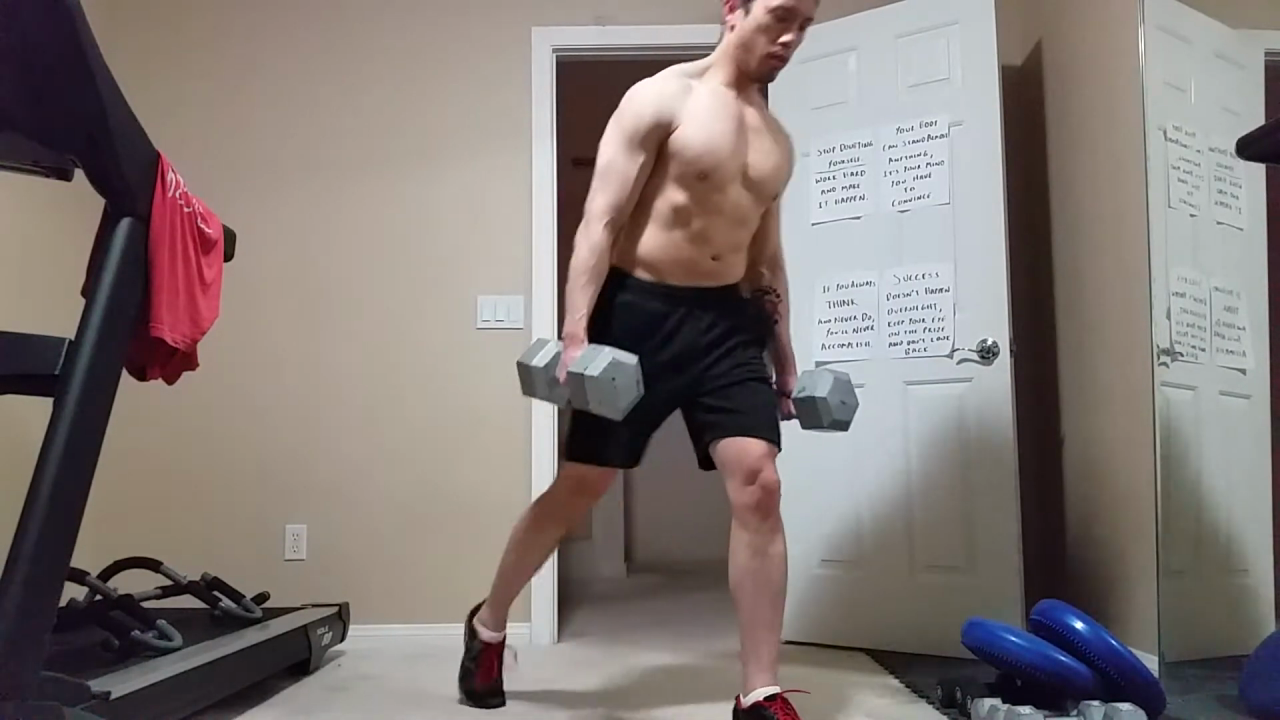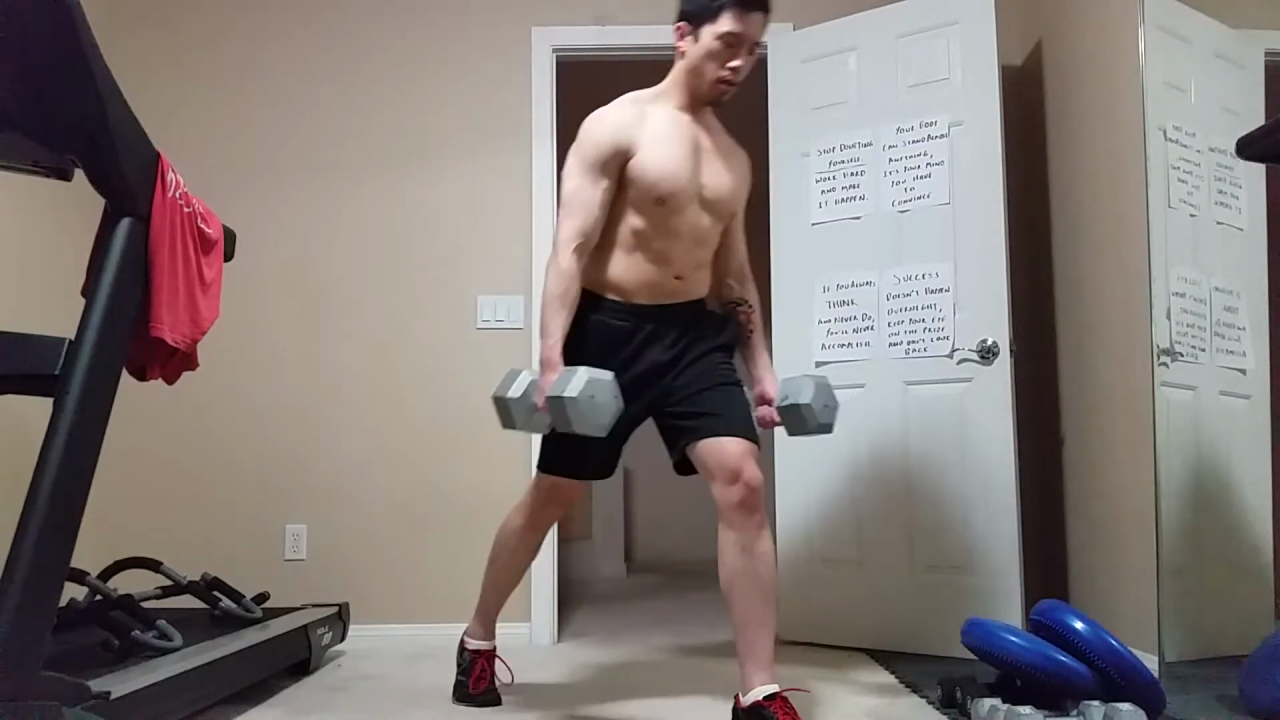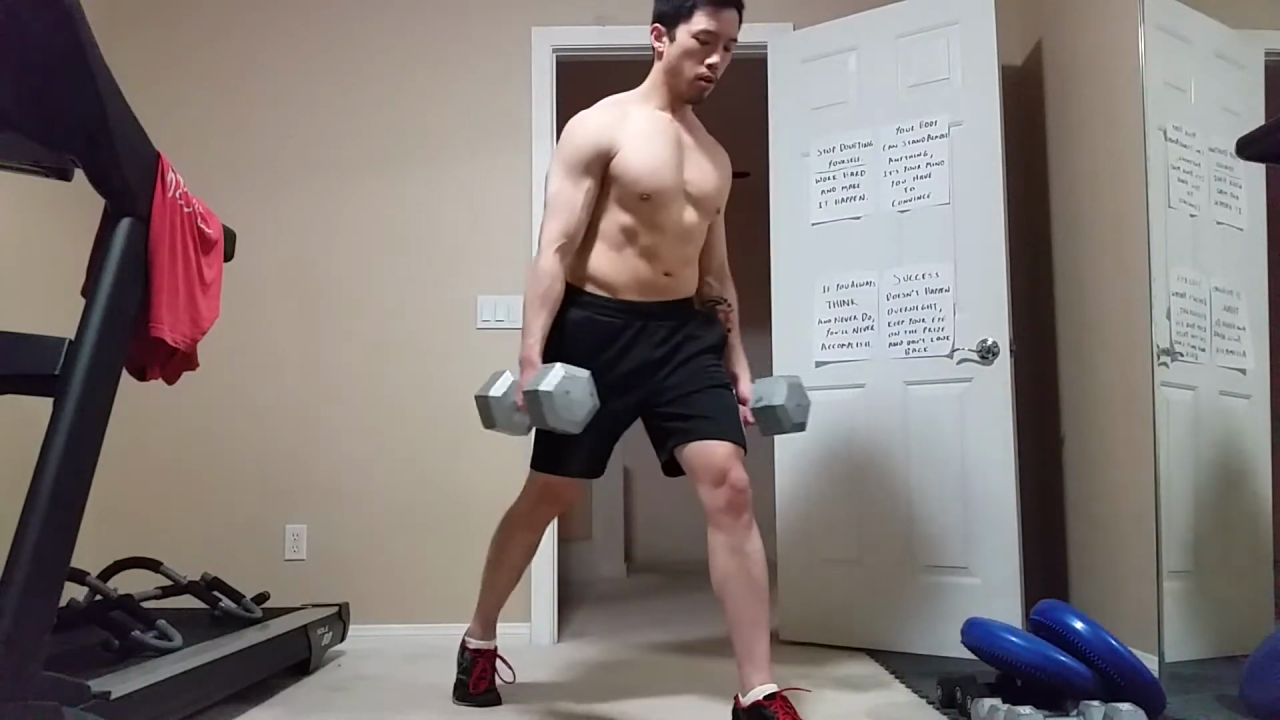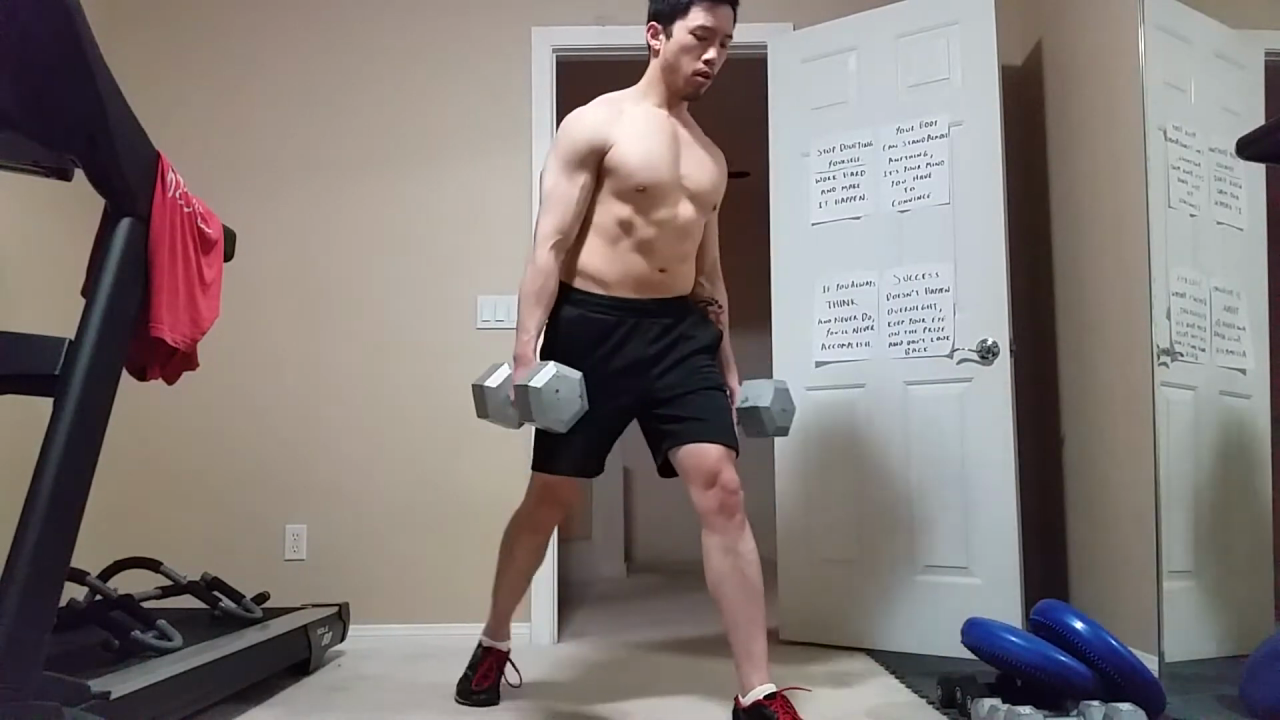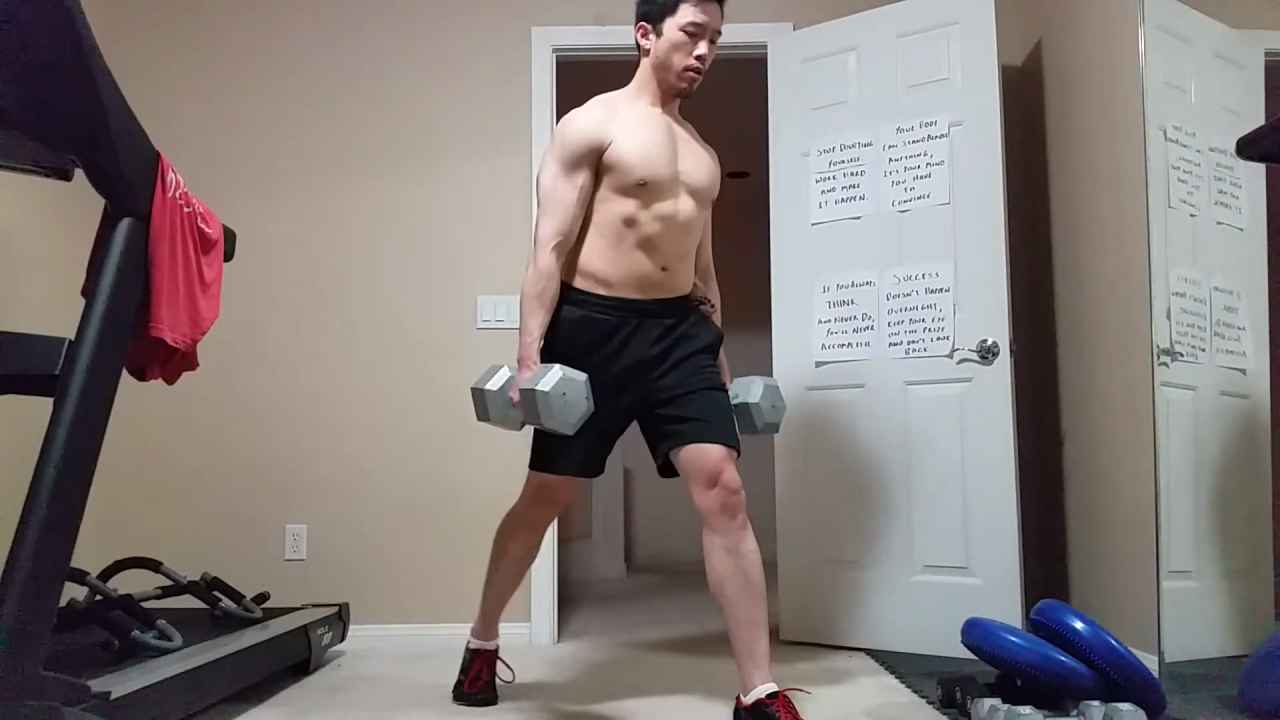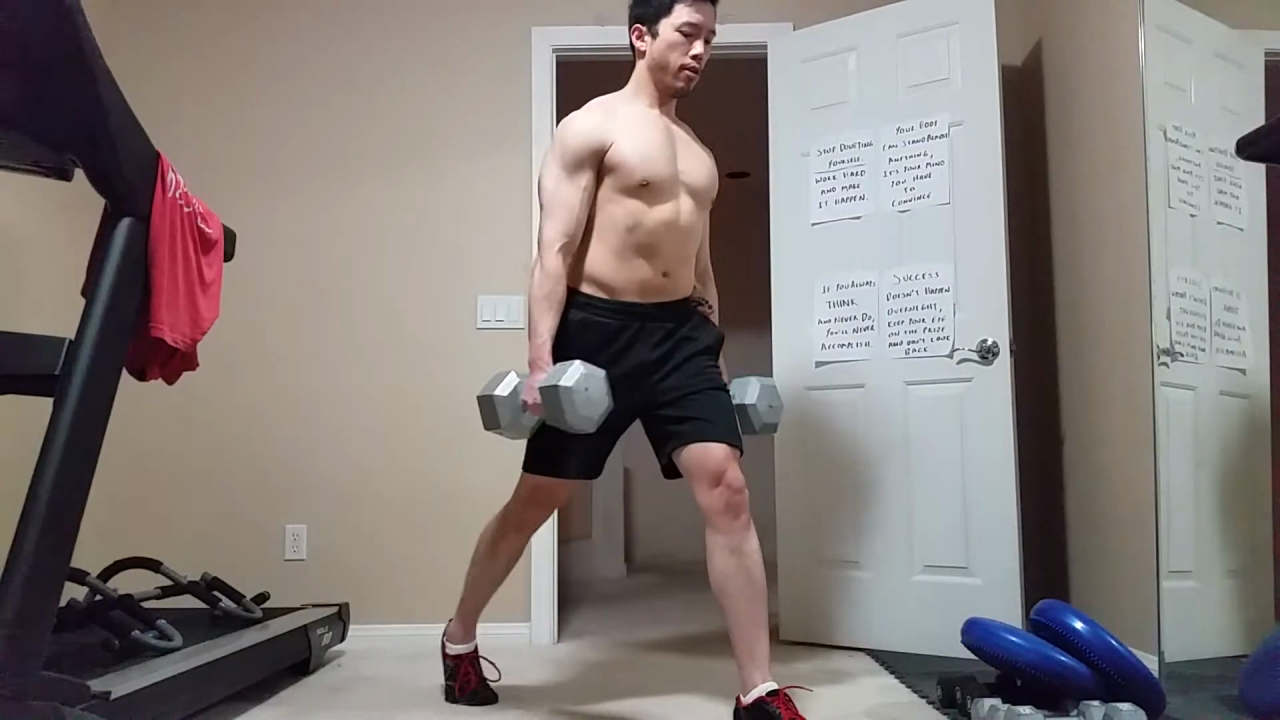
dt=0.2s
person 1, frame 1
left shoulder: (776, 140)
right shoulder: (660, 99)
right elbow: (600, 221)
left wrist: (784, 358)
right wrist: (575, 331)
left hip: (729, 320)
right hip: (641, 310)
left knee: (758, 487)
right knee: (581, 486)
right ankle: (489, 623)
person 1, frame 2
left shoulder: (732, 156)
right shoulder: (616, 126)
left elbow: (733, 270)
right elbow: (571, 248)
left wrist: (760, 368)
right wrist: (551, 356)
left hip: (694, 333)
right hip: (611, 329)
left knee: (743, 487)
right knee: (552, 496)
right ankle: (478, 640)
person 1, frame 3
left shoulder: (715, 156)
right shoulder: (600, 128)
right elbow: (555, 249)
left wrist: (739, 368)
right wrist: (532, 355)
left hip: (684, 333)
right hip: (598, 329)
left knee: (731, 491)
right knee: (545, 495)
right ankle: (479, 642)
person 1, frame 4
left shoulder: (710, 156)
right shoulder: (594, 125)
right elbow: (551, 244)
left wrist: (728, 368)
right wrist: (525, 350)
left hip: (680, 331)
right hip: (594, 328)
left knee: (722, 494)
right knee: (550, 498)
right ankle: (493, 641)
person 1, frame 5
left shoulder: (703, 154)
right shoulder: (591, 125)
right elbow: (551, 246)
left wrist: (721, 363)
right wrist: (529, 352)
left hip: (680, 333)
right hip: (595, 328)
left knee: (724, 495)
right knee: (545, 497)
right ankle: (483, 641)
person 1, frame 6
left shoulder: (700, 154)
right shoulder: (590, 128)
right elbow: (555, 250)
left wrist: (719, 358)
right wrist: (540, 357)
left hip: (681, 334)
right hip: (597, 330)
left knee: (728, 494)
right knee: (536, 499)
right ankle: (460, 638)
